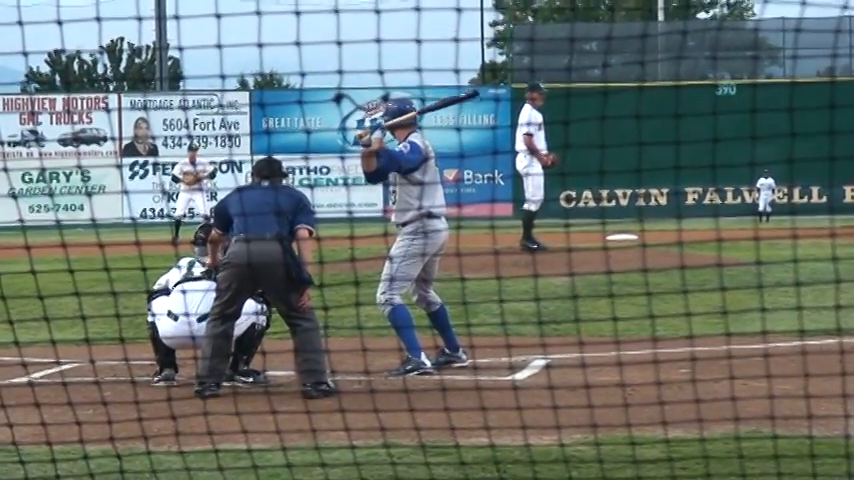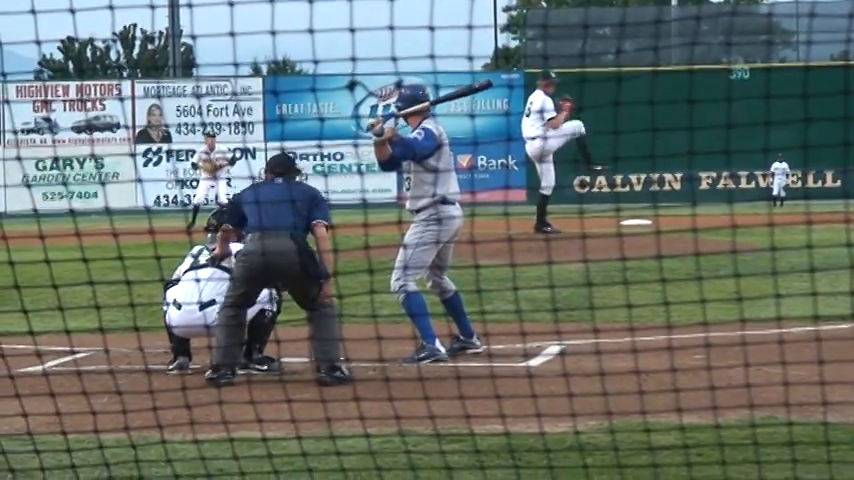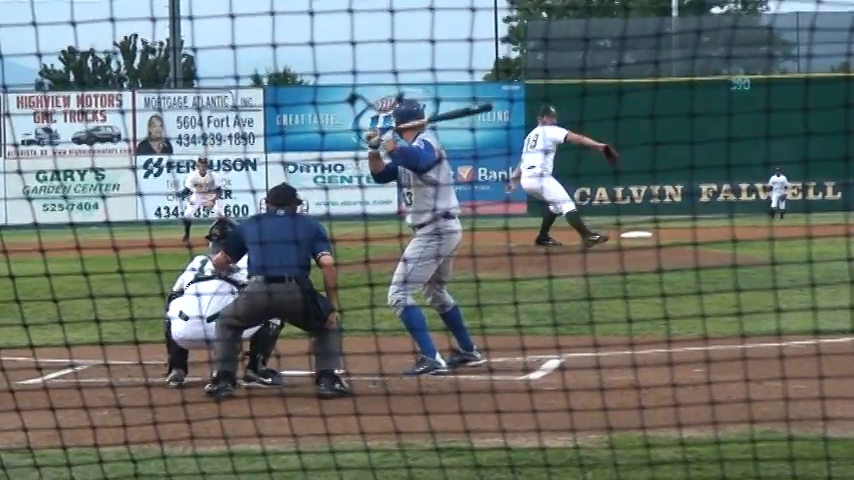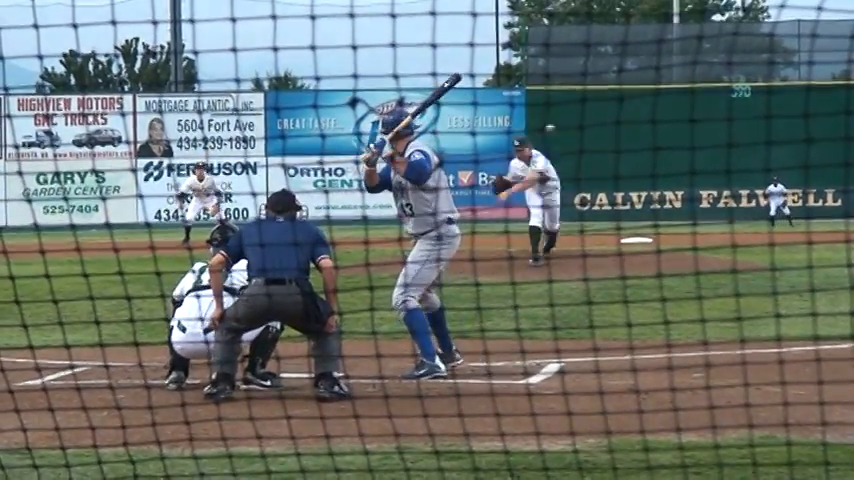
dt=0.5s
person 1, frame 1
left shoulder: (415, 144)
right shoulder: (407, 147)
left elbow: (393, 162)
right elbow: (373, 174)
left wrist: (377, 141)
right wrist: (367, 147)
left hip: (419, 230)
right hip: (431, 228)
left knee: (387, 294)
right knee: (423, 291)
left ankle: (417, 359)
right ankle: (454, 351)
person 1, frame 2
left shoulder: (428, 130)
right shoulder: (422, 133)
left elbow: (410, 150)
right elbow: (388, 162)
left wrist: (391, 133)
right wrist: (379, 136)
left hip: (433, 217)
right hip: (445, 215)
left knee: (402, 281)
right knee: (437, 278)
left ankle: (431, 346)
right ankle: (468, 338)
person 1, frame 3
left shoulder: (425, 143)
right shoulder: (414, 148)
left elbow: (412, 158)
right elbow: (380, 175)
left wrist: (391, 145)
right wrist: (374, 149)
left hip: (434, 232)
right hip: (443, 230)
left knee: (399, 295)
right knee: (436, 292)
left ankle: (432, 359)
right ankle: (468, 350)
person 1, frame 4
left shoulder: (418, 153)
right shoulder: (398, 159)
left elbow: (417, 174)
right elbow: (374, 186)
left wrist: (392, 160)
right wrist: (370, 165)
left hip: (437, 235)
right hip: (431, 236)
left knee: (404, 297)
right knee: (423, 292)
left ankle: (431, 363)
right ankle: (448, 351)
person 2, frame 1
left shoulder: (234, 197)
right shoulder: (295, 196)
left elbow: (215, 238)
right elbow: (303, 237)
left wrist: (213, 260)
right wrist: (305, 282)
left hip: (238, 254)
right hip: (277, 254)
left knee: (220, 317)
right knee: (303, 317)
left ankle: (208, 382)
right ankle: (315, 382)
person 2, frame 2
left shoulder: (249, 192)
right shoulder: (309, 192)
left elbow: (226, 231)
right elbow: (322, 235)
left wrist: (221, 252)
right wrist: (327, 277)
left hip: (254, 250)
right hip: (292, 251)
left knee: (232, 309)
right knee: (322, 307)
left ankle: (222, 368)
right ankle: (329, 367)
person 2, frame 3
left shoulder: (249, 225)
right shoulder: (311, 225)
left elbow: (219, 263)
right elbow: (328, 264)
left wrist: (232, 270)
right wrist: (333, 307)
left hip: (257, 293)
right hip: (296, 294)
left knee: (226, 322)
right knee: (329, 324)
left ankle: (222, 381)
right ankle: (328, 380)
person 2, frame 4
left shoulder: (249, 230)
right shoulder: (309, 230)
left elbow: (216, 263)
right elbow: (327, 267)
left wrist: (219, 306)
right wrist: (333, 310)
left hip: (257, 295)
right hip: (296, 295)
left knee: (226, 326)
right knee: (328, 328)
left ankle: (221, 383)
right ankle: (327, 382)
person 3, frame 1
left shoulder: (182, 264)
left elbow: (156, 291)
left hip: (171, 334)
left knee: (155, 302)
right knee: (260, 308)
left ankle: (166, 369)
right ankle: (238, 370)
person 3, frame 2
left shoulder: (194, 252)
right shoulder: (240, 250)
left elbow: (175, 281)
left hip: (179, 322)
right hip: (217, 317)
left knee: (172, 291)
right knee: (270, 295)
left ankle: (180, 357)
right ankle: (252, 358)
person 3, frame 3
left shoulder: (197, 261)
right shoulder: (245, 261)
left elbow: (176, 293)
left hip: (184, 335)
left knee: (175, 301)
left ankle: (176, 370)
right ankle: (256, 369)
person 3, frame 4
left shoulder: (196, 268)
right shoulder: (245, 266)
left elbow: (176, 299)
left hip: (183, 344)
left knee: (179, 317)
left ankle: (177, 372)
right ankle: (254, 373)
person 4, frame 1
left shoulder: (533, 112)
right shoulder: (530, 112)
right elbow: (528, 141)
left wrist: (544, 155)
right wrist: (541, 158)
left hip: (531, 160)
right hip: (531, 160)
left knee: (534, 199)
right knee: (534, 199)
left ankle: (527, 238)
right ankle: (527, 239)
person 4, frame 2
left shoulder: (533, 98)
right shoulder: (544, 99)
right elbow: (554, 124)
left wrist: (561, 108)
right wrist: (566, 111)
left hip: (533, 147)
right hip: (543, 143)
left knee: (547, 185)
right knee: (577, 126)
left ankle: (541, 223)
right ankle: (589, 163)
person 4, frame 3
left shoulder: (531, 136)
right shoulder: (550, 131)
left elbow: (522, 163)
right elbow: (575, 138)
left wrist: (513, 179)
right wrist: (599, 145)
left hip: (526, 179)
right hip: (539, 177)
left knee: (557, 203)
right knee: (566, 204)
left ankle: (543, 237)
right ankle: (586, 235)
person 4, frame 4
left shoulder: (539, 159)
right shoulder: (515, 163)
left elbow: (532, 179)
right elbow: (511, 179)
left wrist: (509, 191)
left hip: (551, 192)
right hip: (534, 192)
left knee: (552, 225)
right knee: (536, 219)
left ankle: (549, 244)
right ankle: (535, 254)
